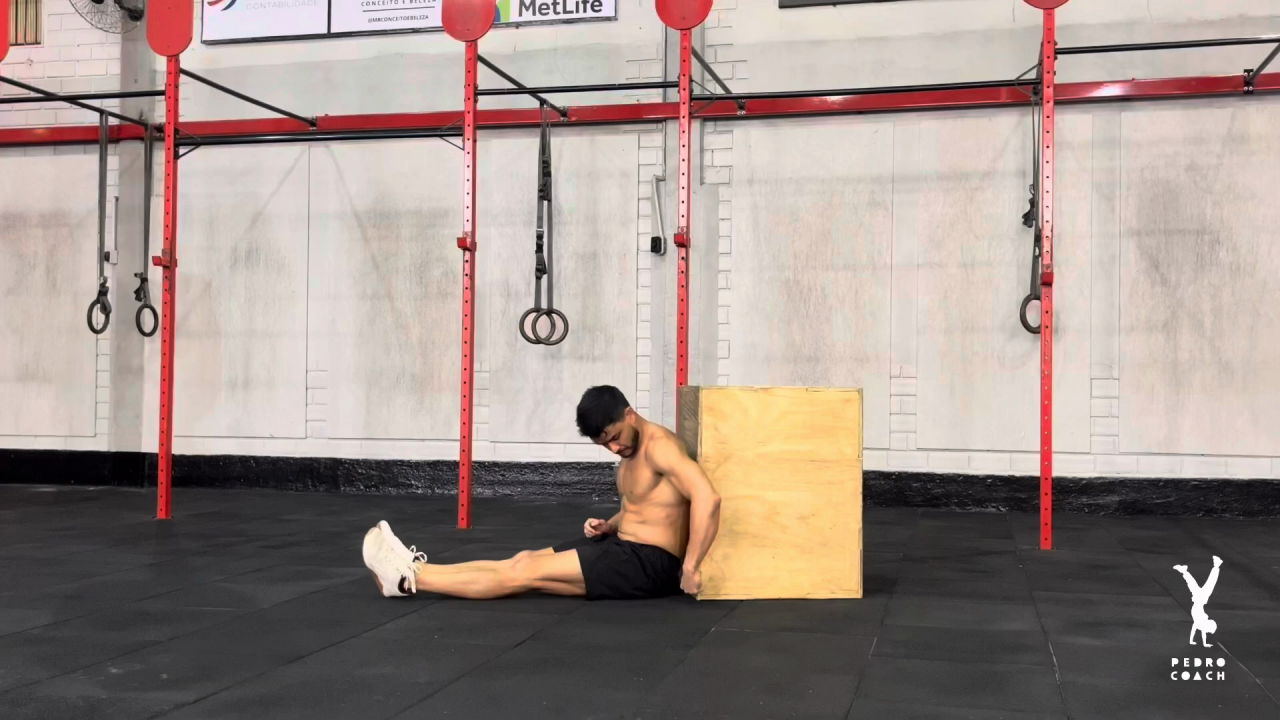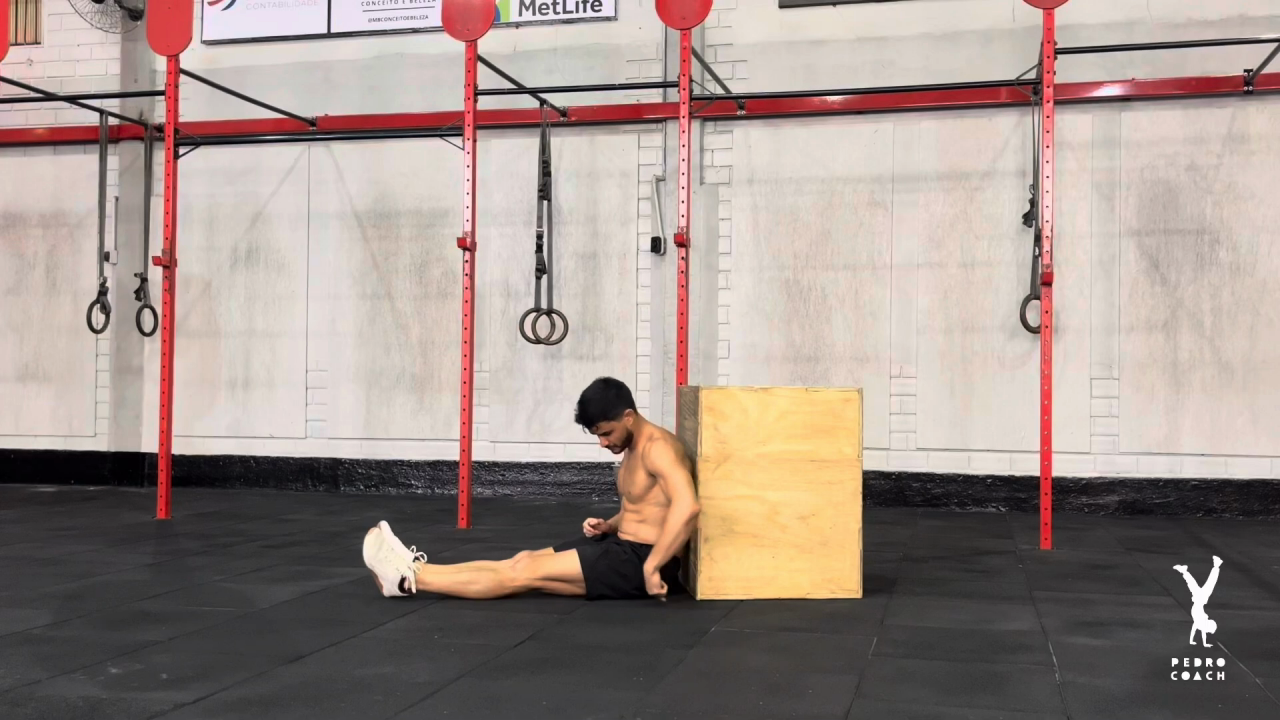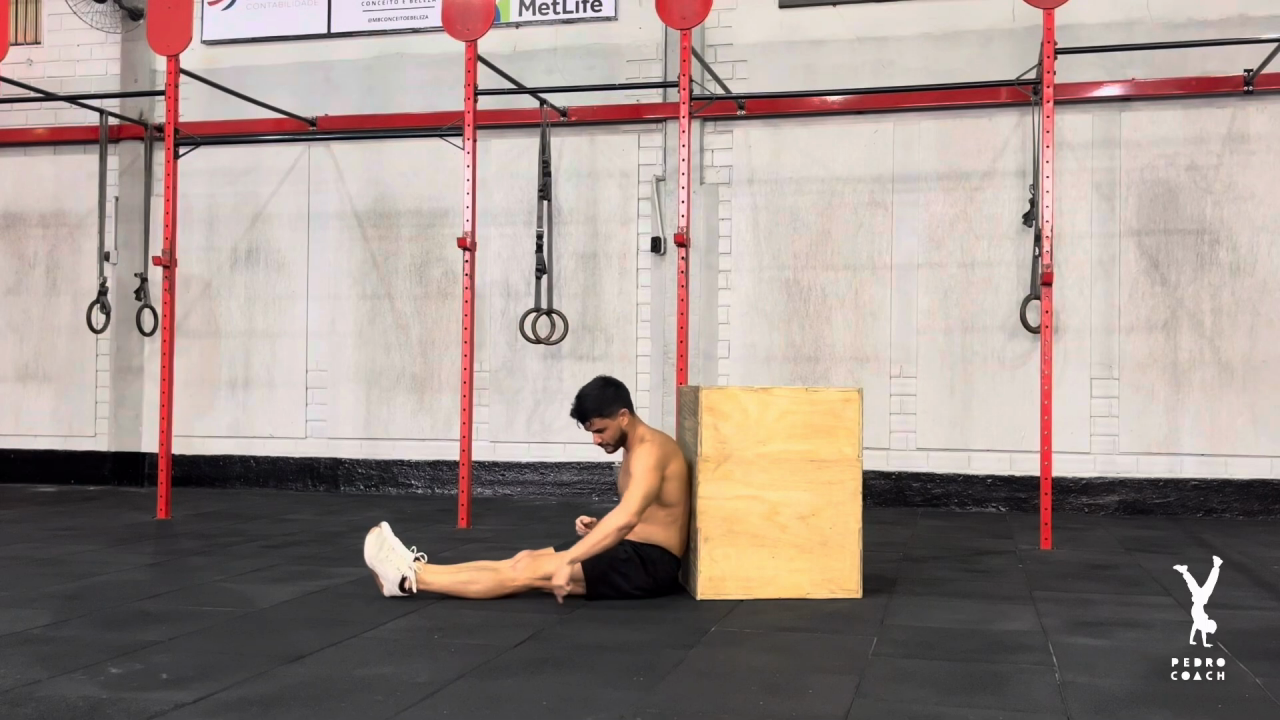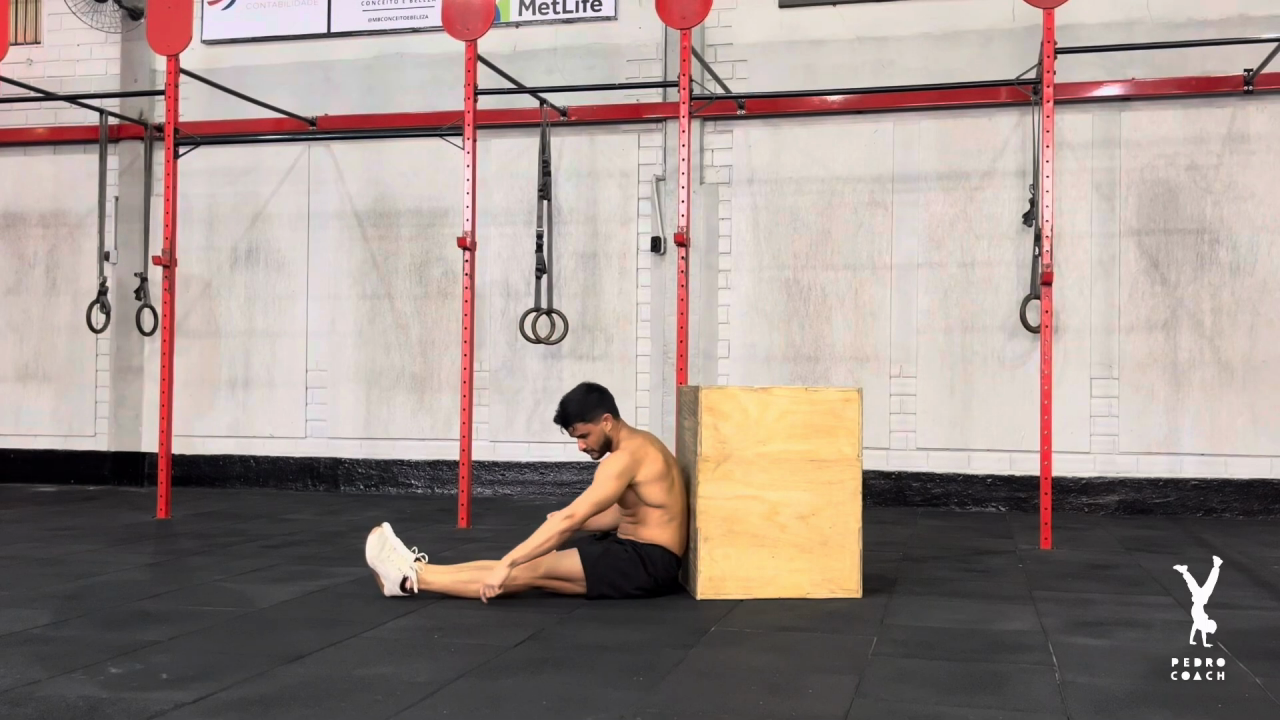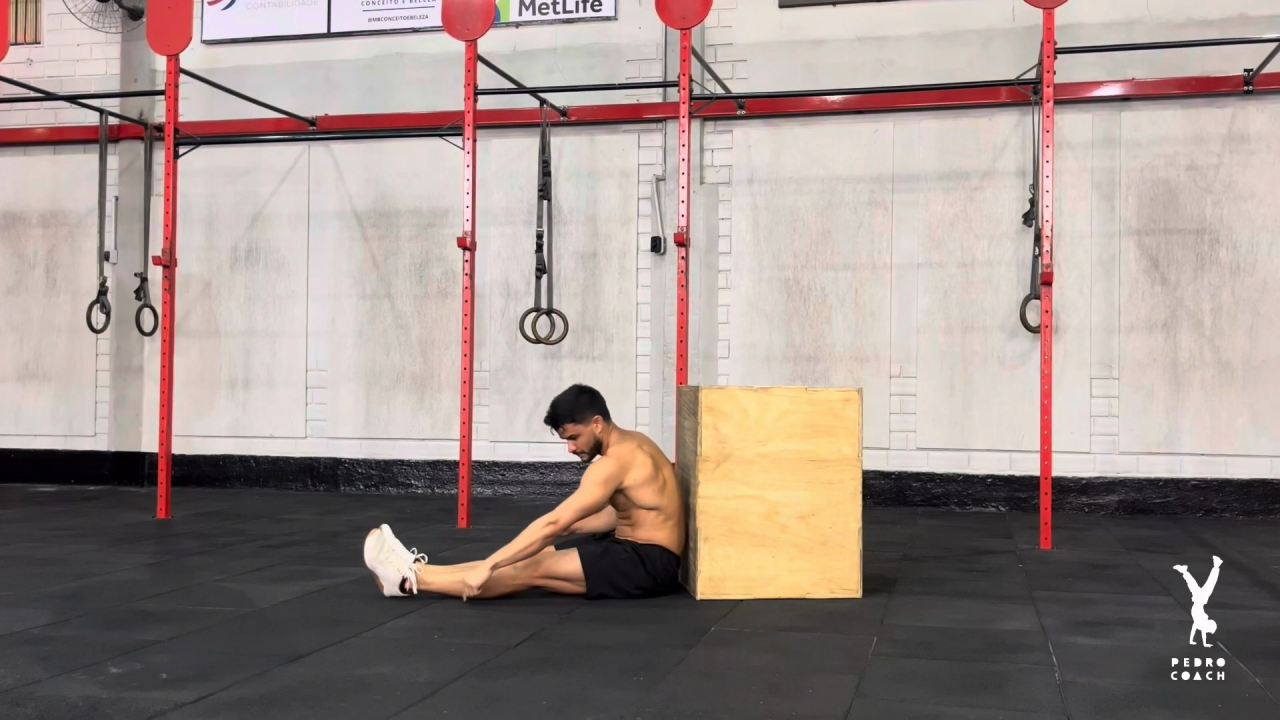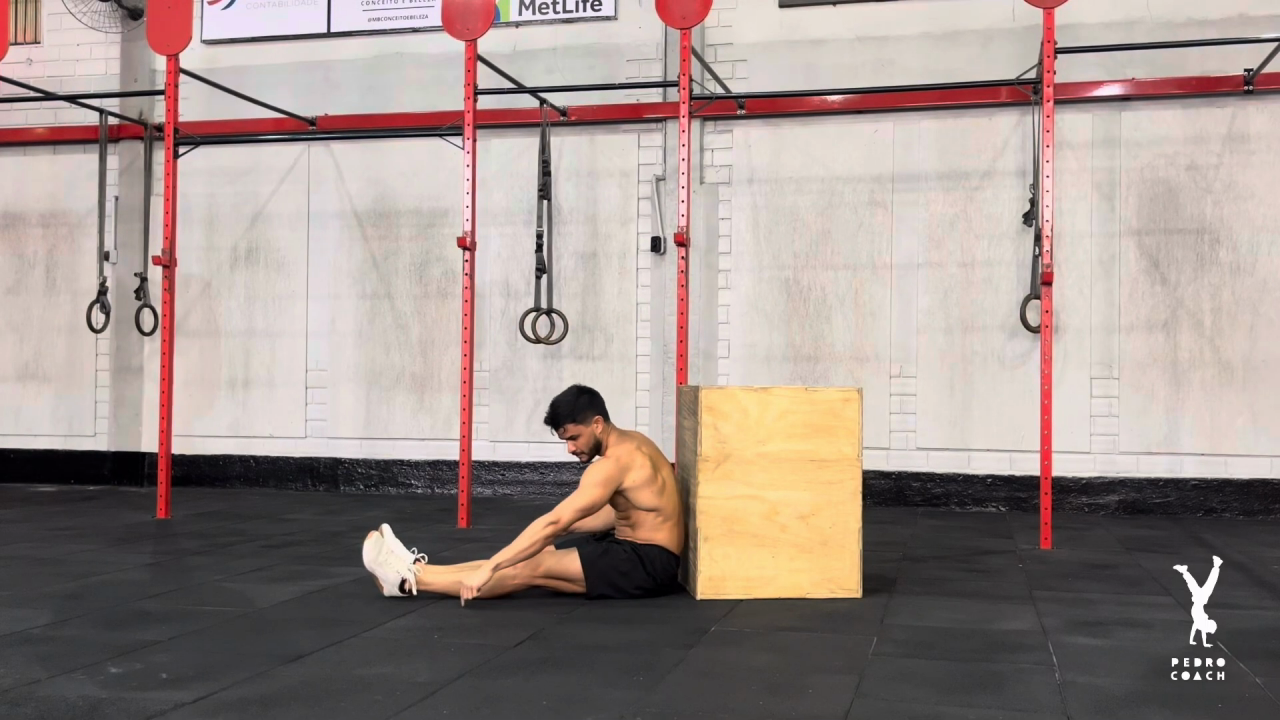
dt=0.3s
person 1, frame 1
left shoulder: (660, 445)
right shoulder: (631, 447)
left elbow: (707, 499)
left wrist: (690, 568)
right wrist: (608, 525)
left hip: (648, 564)
right hip: (626, 547)
left knee: (528, 572)
right knee: (525, 559)
left ankle: (409, 578)
right ankle: (415, 570)
person 1, frame 2
left shoulder: (657, 448)
right shoulder: (635, 448)
left elbow: (688, 509)
left wrist: (652, 568)
right wrist: (608, 526)
left hip: (640, 558)
right hip: (627, 546)
left knee: (526, 572)
right knee: (523, 559)
left ankle: (408, 578)
right ankle: (415, 569)
person 1, frame 3
left shoulder: (649, 450)
right shoulder: (636, 446)
left elbow: (625, 518)
left wrist: (569, 562)
right wrist: (598, 526)
left hip: (649, 564)
right hip: (634, 552)
left knee: (526, 572)
right knee: (525, 559)
left ankle: (410, 577)
right ankle: (415, 569)
person 1, frame 4
left shoulder: (628, 456)
right shoulder: (635, 445)
left elbow: (570, 518)
left wrist: (507, 563)
right wrist: (573, 523)
left hip: (649, 563)
right hip: (634, 549)
left knee: (529, 570)
right knee: (527, 559)
left ankle: (409, 578)
right ankle: (416, 569)
person 1, frame 5
left shoulder: (615, 461)
right shoulder: (629, 444)
left elbow: (553, 523)
left wrist: (488, 565)
right wrist: (567, 528)
left hip: (648, 563)
right hip: (634, 549)
left knee: (530, 570)
right knee: (527, 558)
left ankle: (410, 578)
right ankle: (417, 569)
person 1, frame 6
left shoulder: (614, 462)
right shoulder: (629, 443)
left elbow: (552, 523)
left wrist: (488, 569)
right wrist: (564, 527)
left hip: (648, 563)
right hip: (631, 547)
left knee: (531, 568)
right knee: (523, 557)
left ankle: (409, 579)
right ankle: (418, 568)
